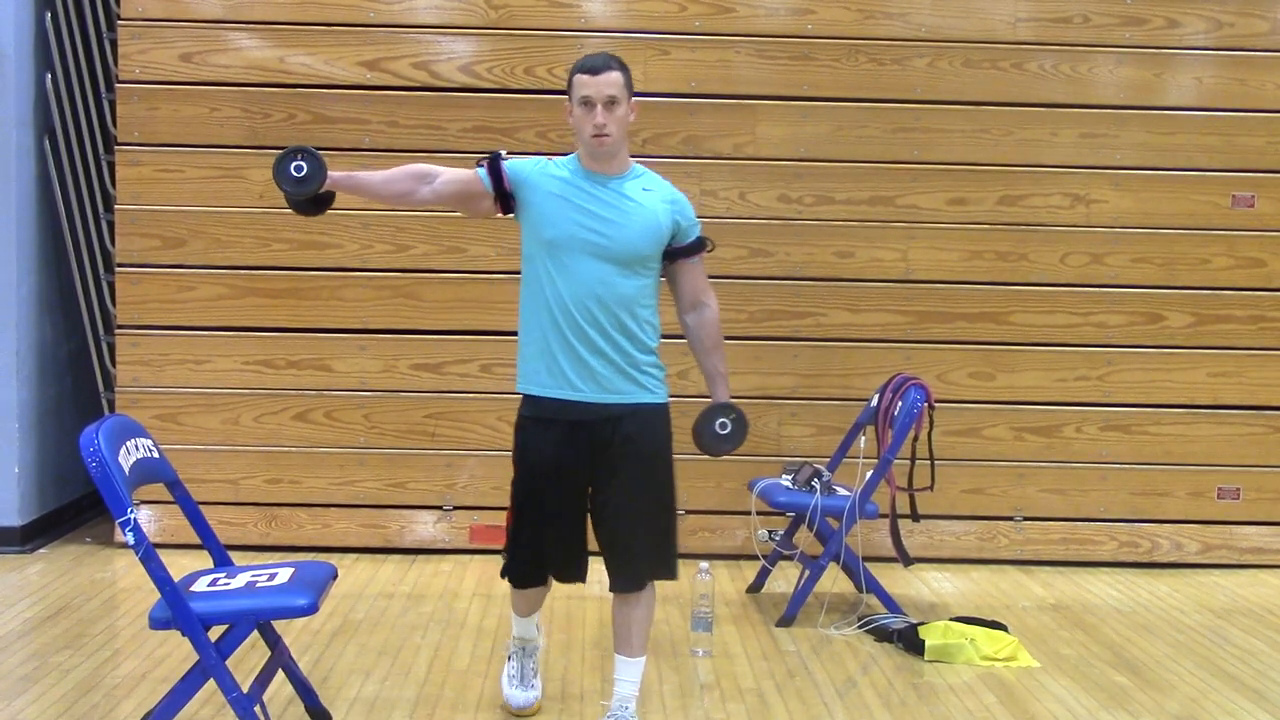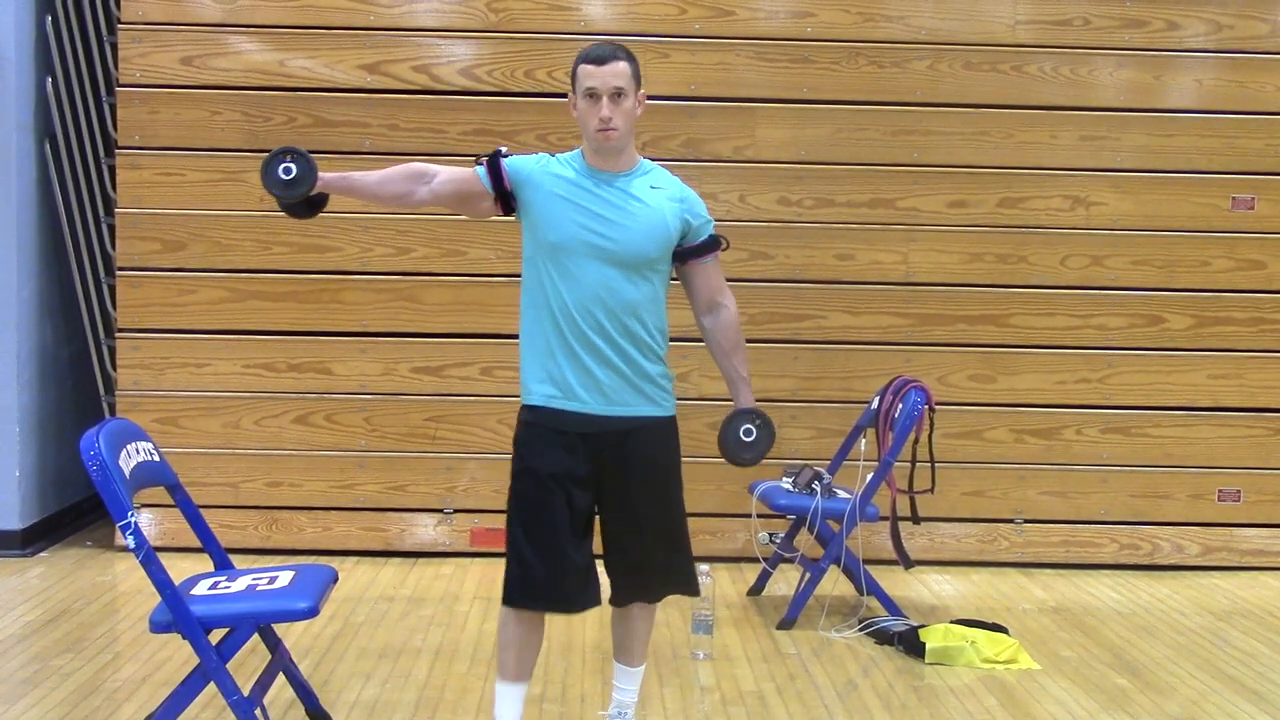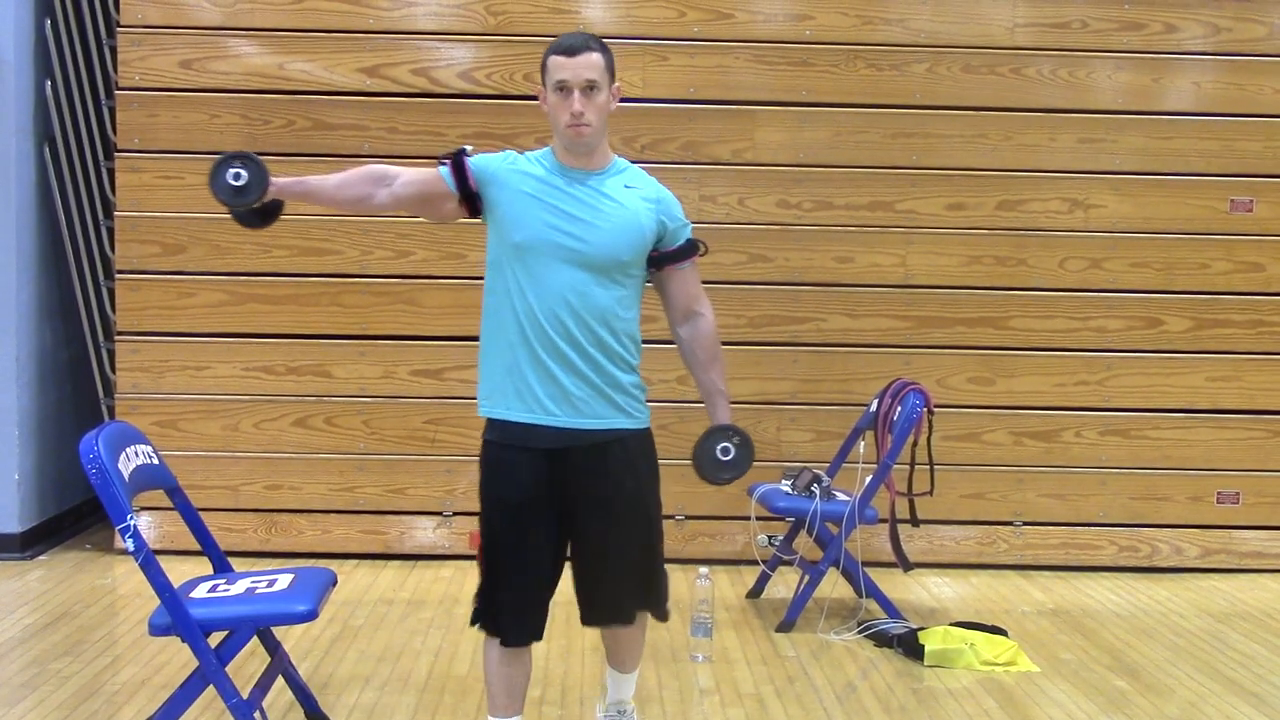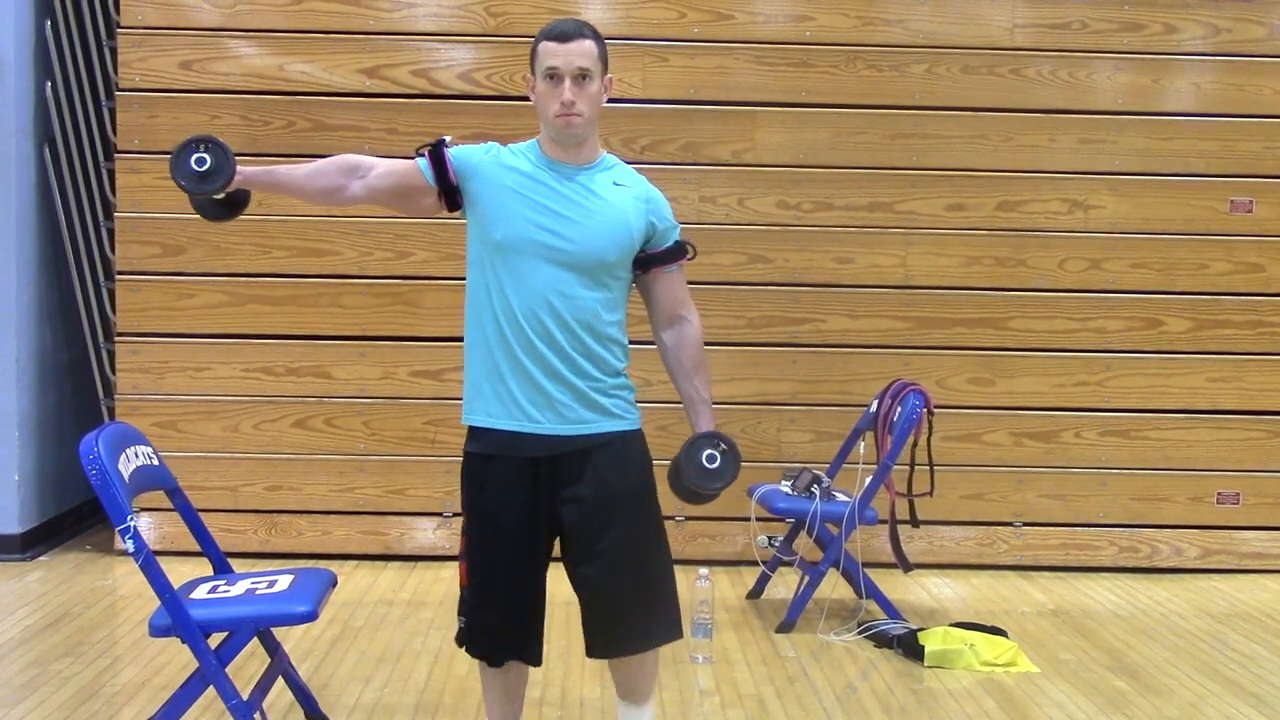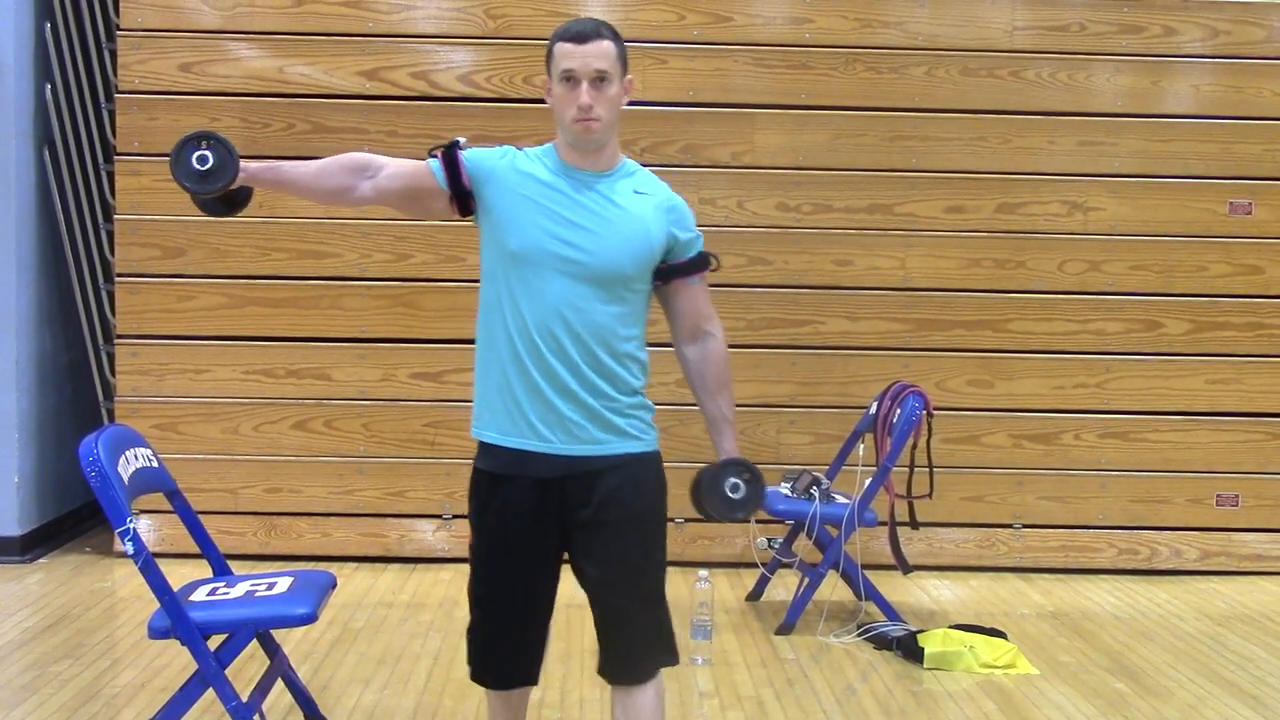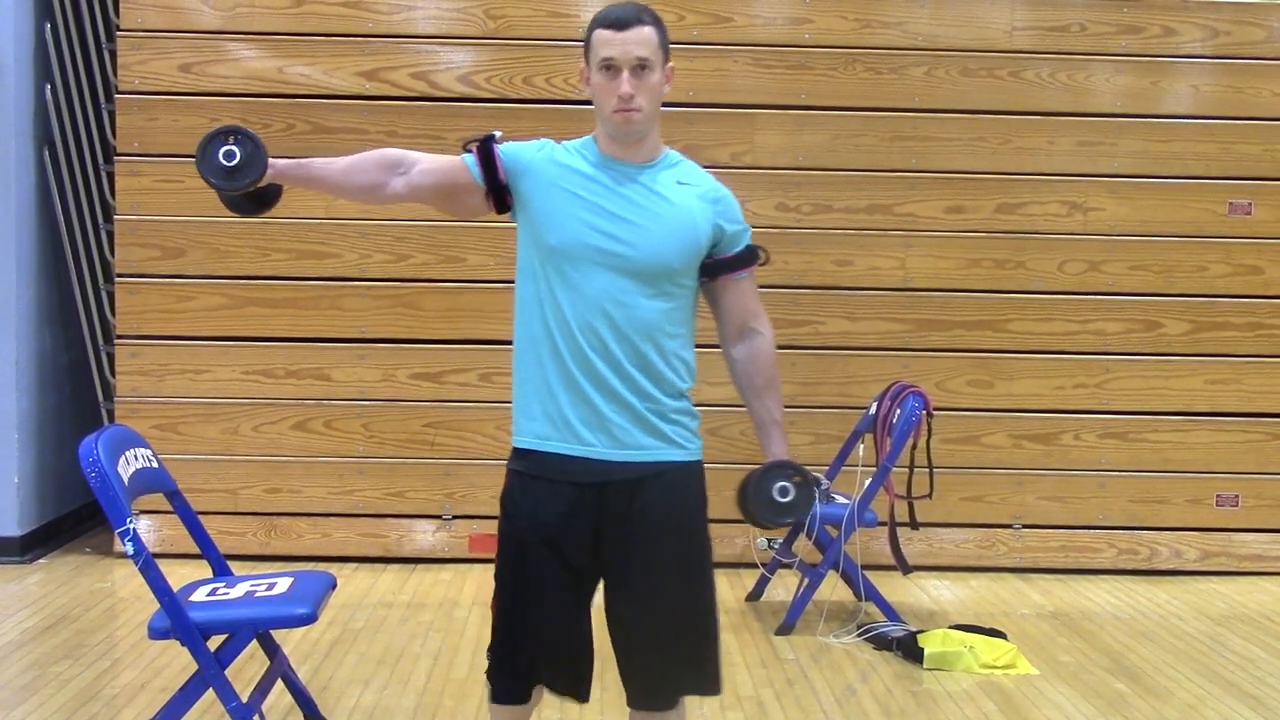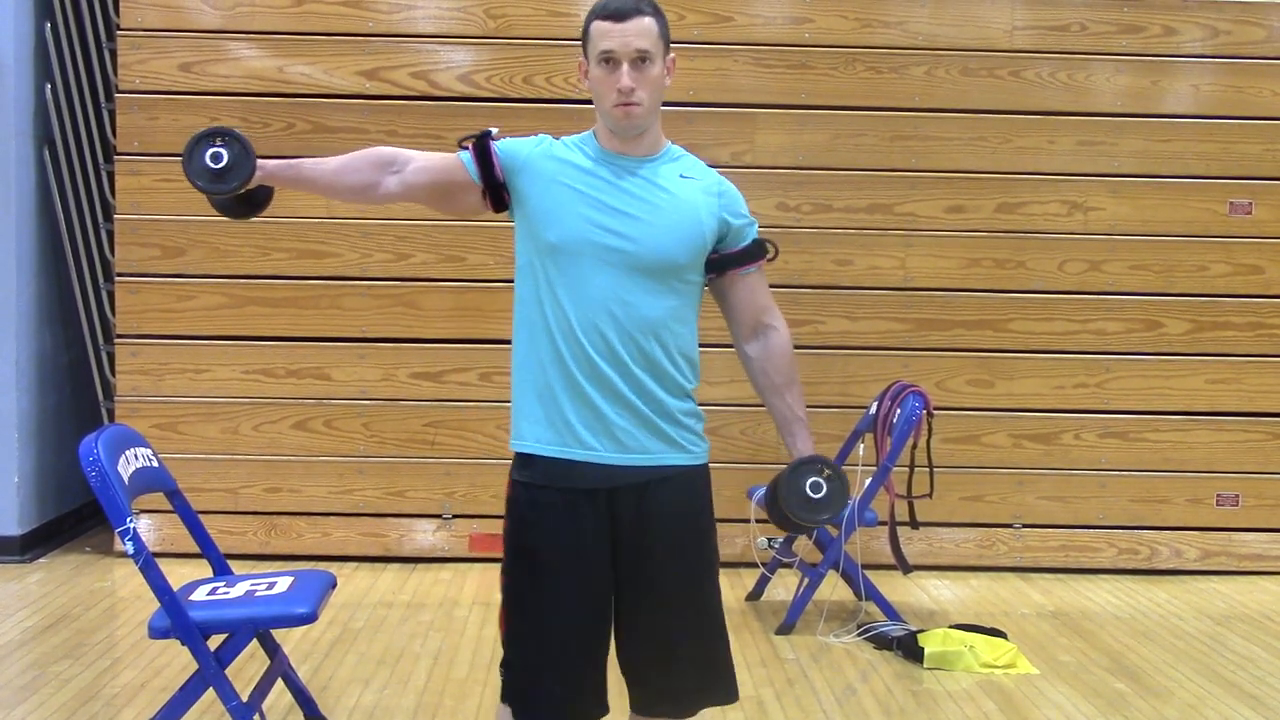
dt=0.3s
person 1, frame 1
left shoulder: (668, 204)
right shoulder: (532, 180)
left elbow: (698, 307)
right elbow: (430, 184)
left wrist: (720, 394)
right wrist: (337, 180)
left hip: (638, 410)
right hip: (550, 407)
left knee: (636, 565)
right knee: (534, 556)
right ankle: (525, 645)
person 1, frame 2
left shoulder: (678, 201)
right shoulder: (533, 177)
left elbow: (715, 309)
right elbow: (425, 183)
left wrist: (744, 399)
right wrist: (328, 181)
left hip: (644, 420)
right hip: (551, 416)
left knee: (640, 581)
right knee: (533, 581)
person 1, frame 3
left shoulder: (654, 203)
right shoulder: (500, 177)
left elbow: (692, 316)
right elbow: (387, 186)
left wrist: (720, 413)
right wrist: (282, 187)
left hip: (618, 433)
right hip: (518, 434)
left knee: (622, 597)
right knee: (510, 611)
person 1, frame 4
left shoulder: (642, 201)
right shoulder: (483, 170)
left elbow: (677, 323)
right elbow: (361, 177)
left wrist: (704, 427)
right wrist: (247, 175)
left hip: (606, 441)
right hip: (500, 439)
left knee: (632, 618)
right knee: (500, 624)
person 1, frame 5
left shoulder: (664, 209)
right shoulder: (496, 175)
left elbow: (700, 337)
right elbow: (368, 178)
left wrist: (727, 448)
right wrist: (249, 172)
left hip: (622, 461)
right hip: (512, 457)
left knee: (637, 651)
right knee: (505, 645)
person 1, frame 6
left shoulder: (710, 202)
right shoulder: (533, 169)
left elbow: (746, 336)
right elbow: (402, 174)
left wrist: (776, 450)
right wrist: (278, 169)
left hip: (662, 471)
right hip: (548, 464)
right knee: (523, 663)
person 1, frame 7
left shoulder: (713, 196)
right shoulder: (531, 165)
left elbow: (760, 331)
right elbow: (395, 173)
left wrist: (801, 449)
right wrist: (270, 171)
left hip: (669, 474)
right hip: (551, 471)
